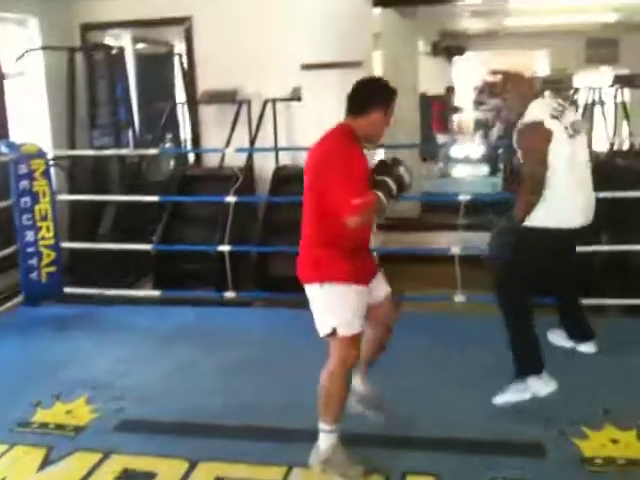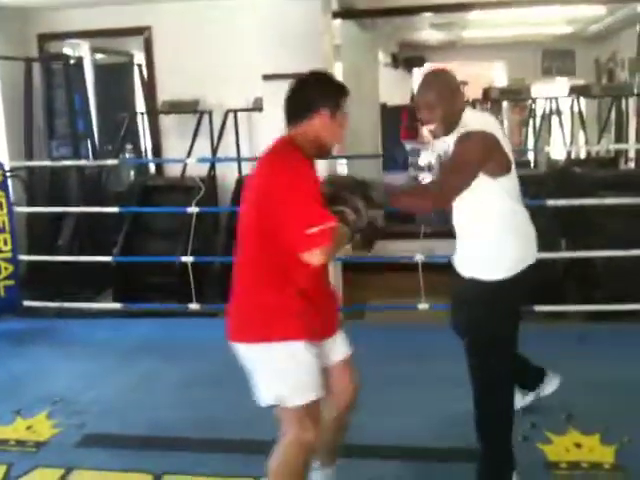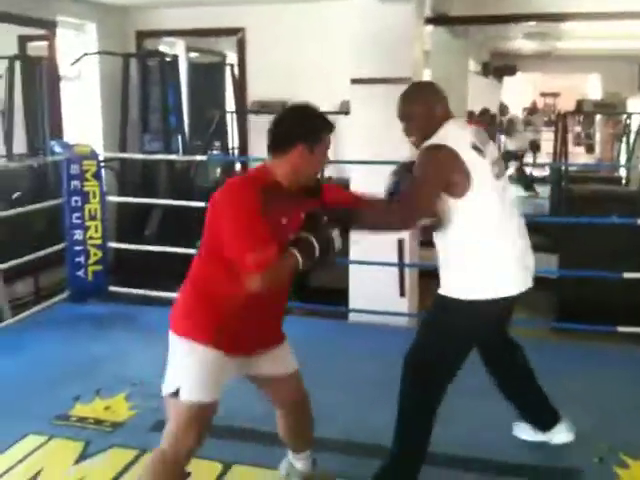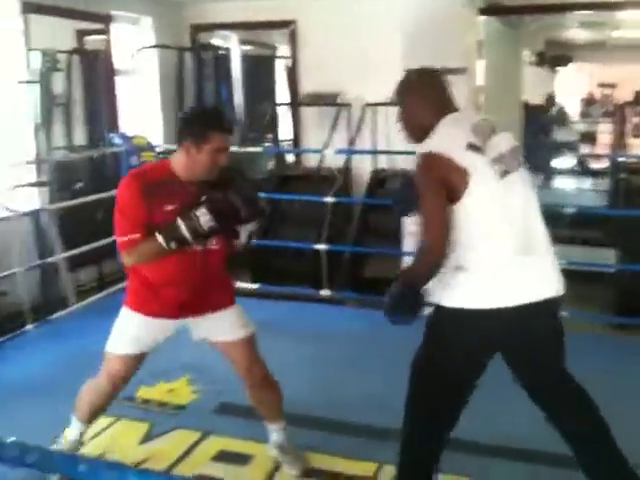
dt=1s
person 1, frame 1
left shoulder: (531, 126)
right shoulder: (565, 109)
left elbow: (535, 185)
right elbow: (576, 161)
left wrist: (508, 226)
left hip: (547, 221)
right hip: (577, 212)
left knee: (509, 285)
right knee: (560, 271)
left ankle: (532, 374)
right ankle: (580, 335)
person 1, frame 2
left shoulder: (476, 137)
right shoulder: (459, 132)
left elbow: (436, 198)
left hip: (502, 265)
right hip: (475, 259)
left knee: (486, 361)
right knee: (470, 328)
right ankle: (534, 380)
person 1, frame 3
left shoulder: (440, 152)
right shoulder: (474, 141)
left elbow: (405, 215)
left wrist: (344, 211)
left hip: (474, 286)
right hip: (507, 272)
left knee: (422, 371)
right knee: (495, 345)
right ankle: (546, 421)
person 1, frame 4
left shoulder: (435, 158)
right shoulder: (494, 133)
left elbow: (433, 251)
left wrist: (405, 288)
left hip: (478, 296)
right hip: (538, 288)
left knee: (430, 398)
right knee: (556, 388)
person 2, frame 1
left shoulder: (341, 144)
right shoulder: (344, 150)
right elbow: (355, 215)
left wrist: (378, 180)
right wrist: (387, 186)
left hip: (354, 258)
right hip: (332, 267)
left knee: (385, 316)
right knee: (344, 354)
left ankle: (360, 387)
right ankle: (326, 447)
person 2, frame 2
left shoulder: (292, 162)
right shoulder: (288, 167)
right elbow: (318, 251)
left wrist: (340, 213)
right wrist: (347, 215)
left hip: (307, 309)
right hip: (272, 321)
left knee: (343, 389)
right knee: (304, 431)
person 2, frame 3
left shoulder: (307, 192)
right shoulder: (241, 195)
right elbow: (257, 277)
right wrist: (311, 245)
left hip: (259, 329)
right hip: (204, 330)
left knee: (294, 401)
right knee: (182, 442)
person 2, frame 4
left shoulder: (222, 186)
right shoulder: (140, 184)
left elbow: (237, 245)
right elbow: (131, 255)
left wrist: (247, 220)
right wrist: (186, 227)
left hip: (211, 299)
right hip: (150, 302)
left knee: (255, 371)
right knee: (113, 377)
left ankle: (279, 440)
right ankle: (72, 436)
